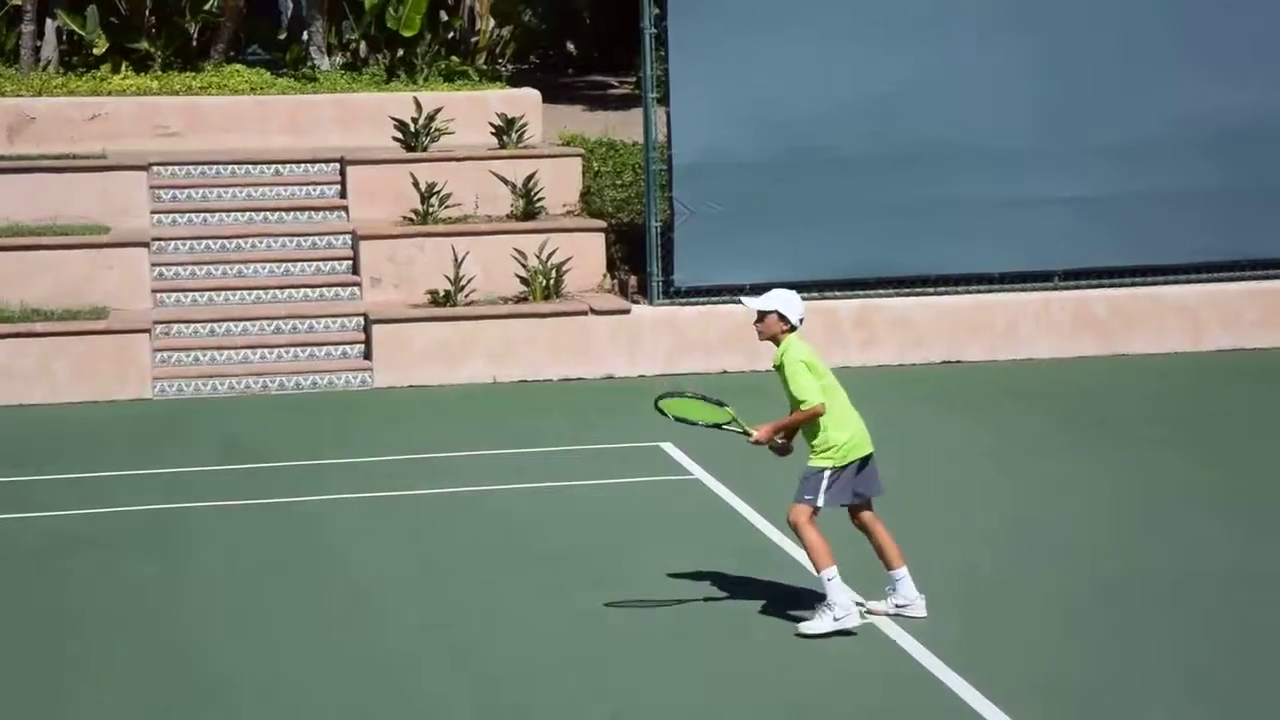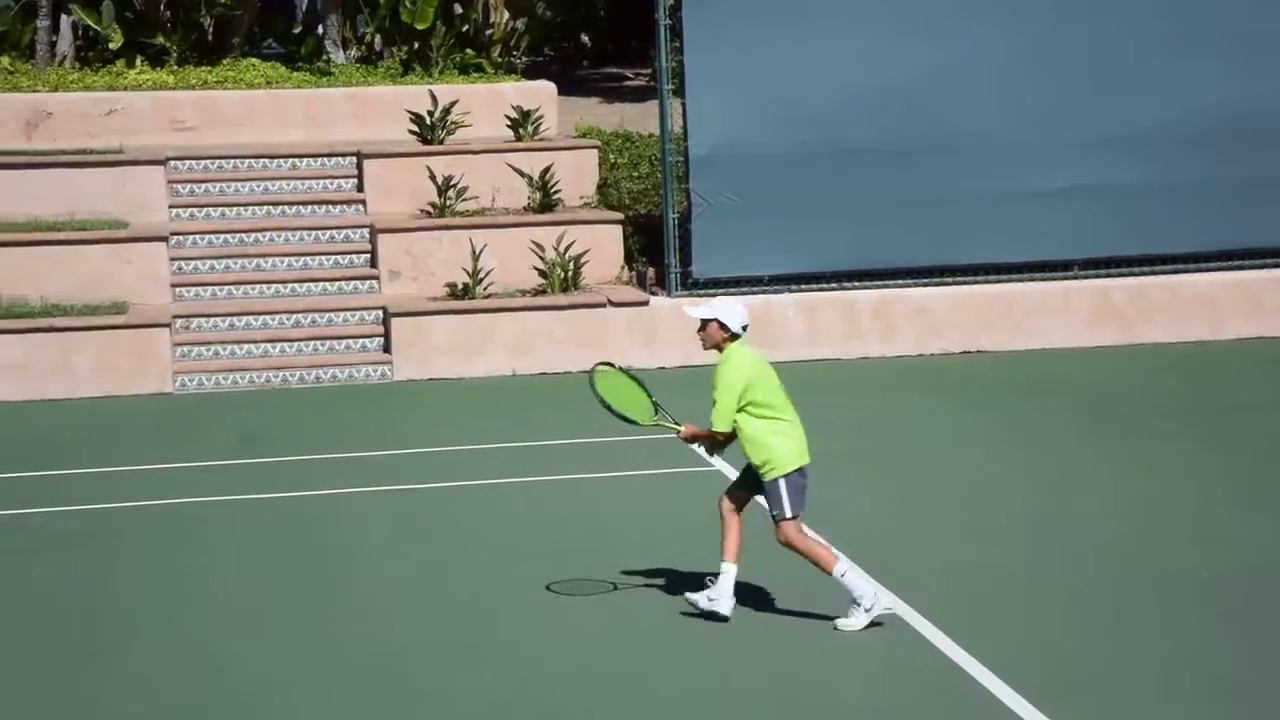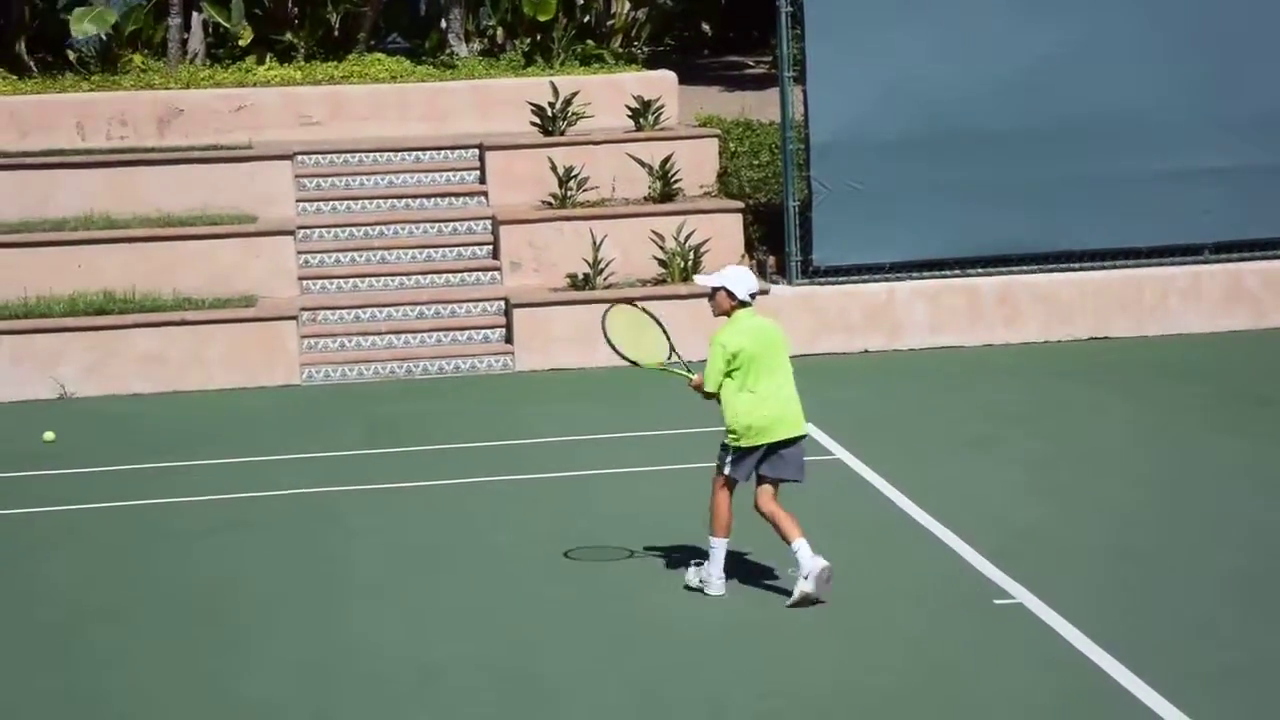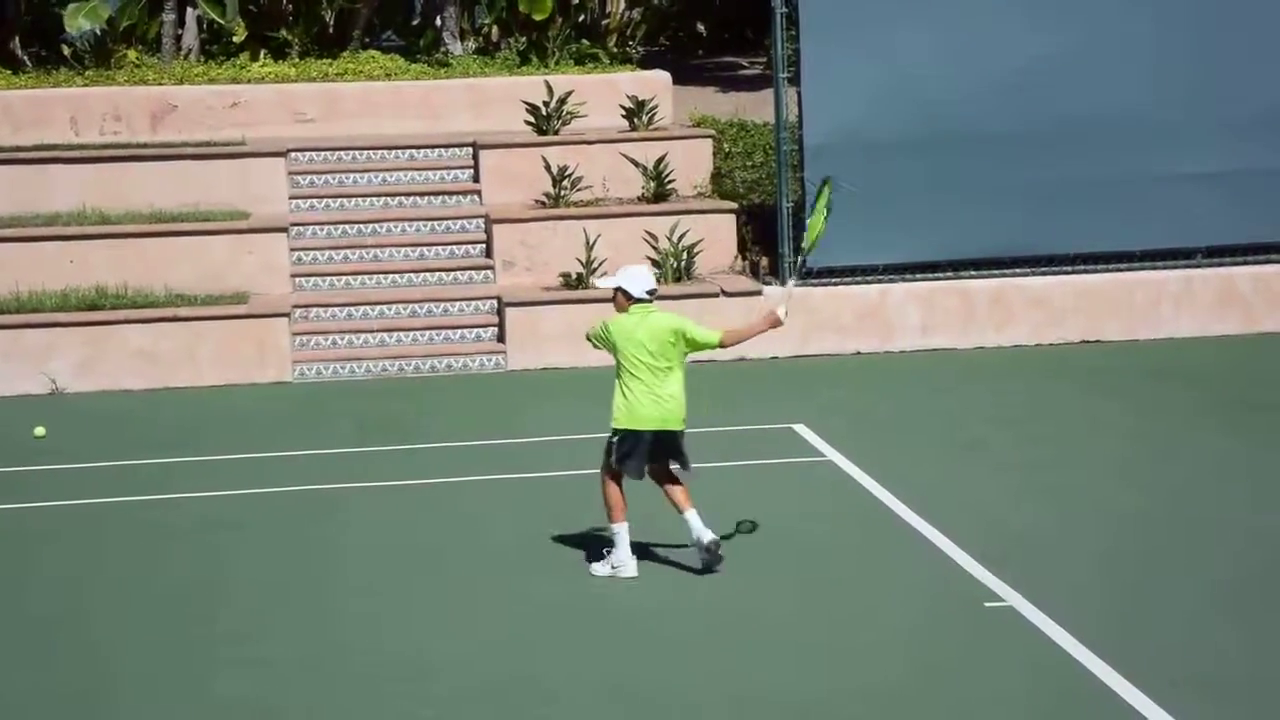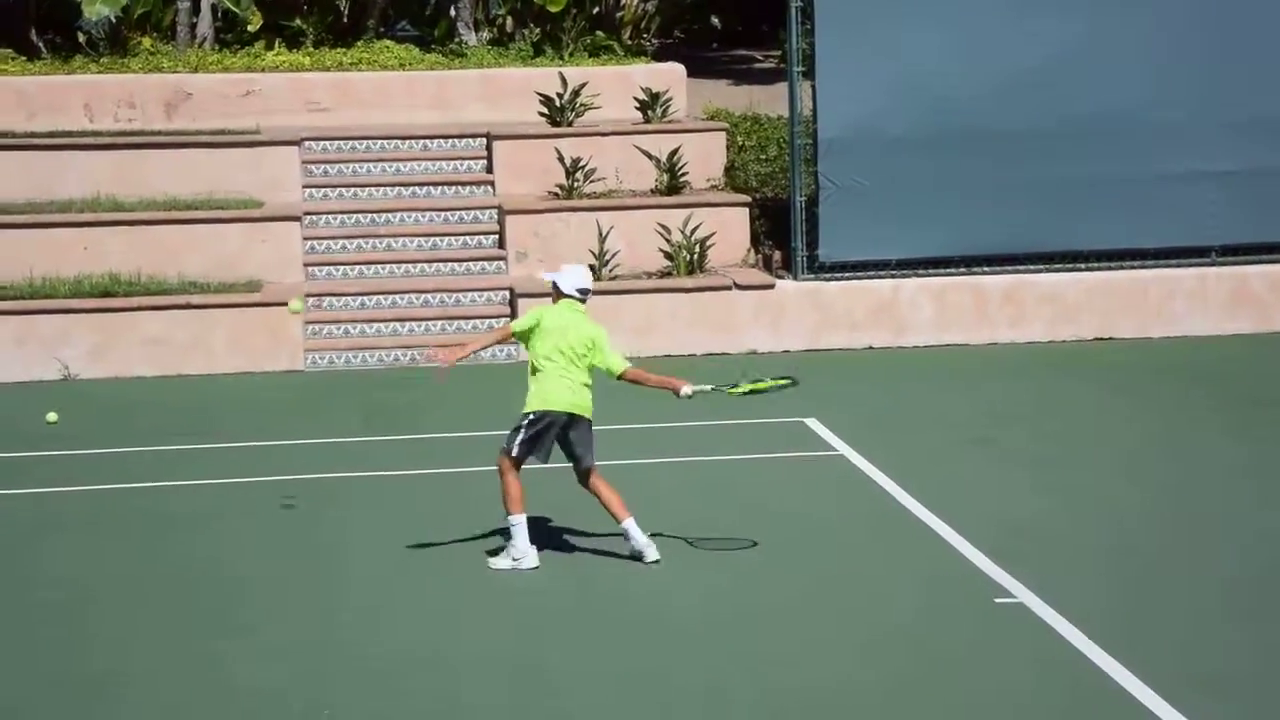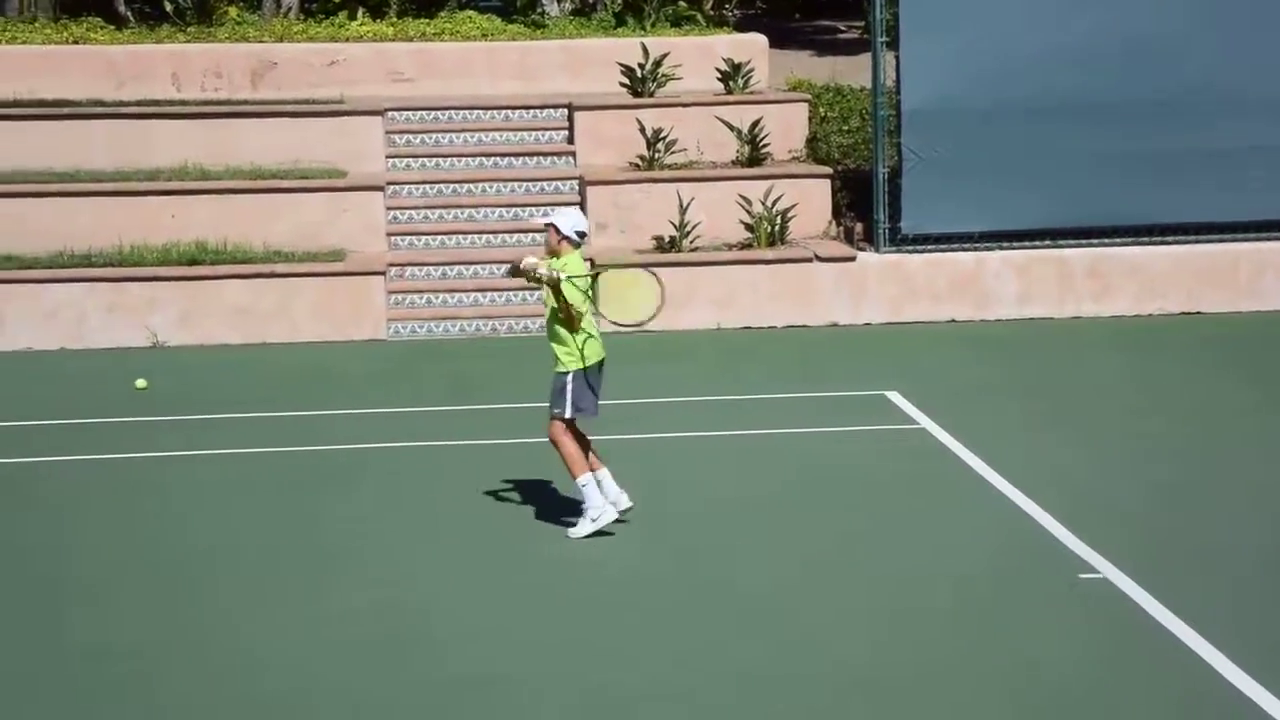
dt=0.4s
person 1, frame 1
left shoulder: (793, 356)
right shoulder: (792, 353)
left elbow: (816, 407)
right elbow: (803, 408)
left wrist: (773, 430)
right wrist: (785, 436)
left hip: (835, 449)
right hip: (852, 444)
left knee: (800, 518)
right knee: (864, 518)
left ankle: (840, 606)
right ankle: (907, 595)
person 1, frame 2
left shoulder: (730, 369)
right shoulder: (745, 357)
left elbow: (721, 431)
left wrist: (694, 434)
right wrist: (719, 440)
left hip: (781, 456)
right hip: (775, 450)
left knee: (789, 533)
right knee: (728, 504)
left ankle: (866, 597)
right ankle: (722, 595)
person 1, frame 3
left shoulder: (724, 337)
right shoulder: (771, 328)
left elbow: (710, 390)
left wrist: (698, 382)
left hip: (752, 428)
right hip: (790, 424)
left knee: (722, 487)
right knee: (765, 501)
left ankle: (714, 574)
right ankle: (809, 564)
person 1, frame 4
left shoulder: (616, 326)
right shoulder: (674, 323)
left elbow: (591, 336)
right elbow: (723, 340)
right wrist: (768, 323)
left hip: (633, 418)
right hip: (671, 417)
left knee: (611, 477)
right knee: (662, 473)
left ankle: (622, 558)
right ankle: (701, 534)
person 1, frame 5
left shoulder: (542, 314)
right shoulder: (593, 330)
left elbow: (503, 333)
right elbow: (625, 371)
left wrist: (460, 351)
right wrist: (671, 383)
left hip: (546, 404)
right hip: (578, 408)
left knee: (508, 466)
right knee: (589, 476)
left ankle: (521, 549)
right ankle: (639, 541)
person 1, frame 6
left shoulder: (573, 268)
right shoulder: (555, 264)
left elbow: (574, 321)
right elbow: (512, 273)
left wrist: (556, 288)
right wrist: (526, 265)
left hip: (578, 359)
right hip: (575, 360)
left knee: (559, 430)
right knee: (567, 429)
left ankle: (596, 507)
right ankle: (610, 494)
